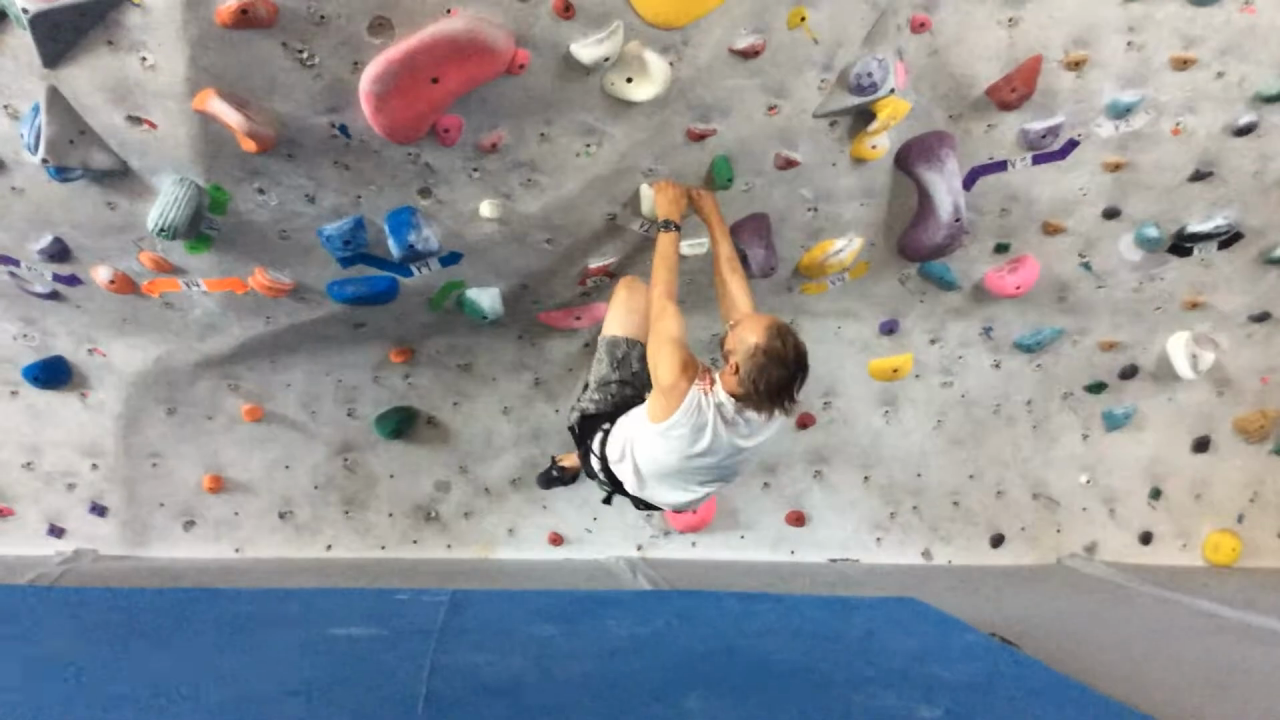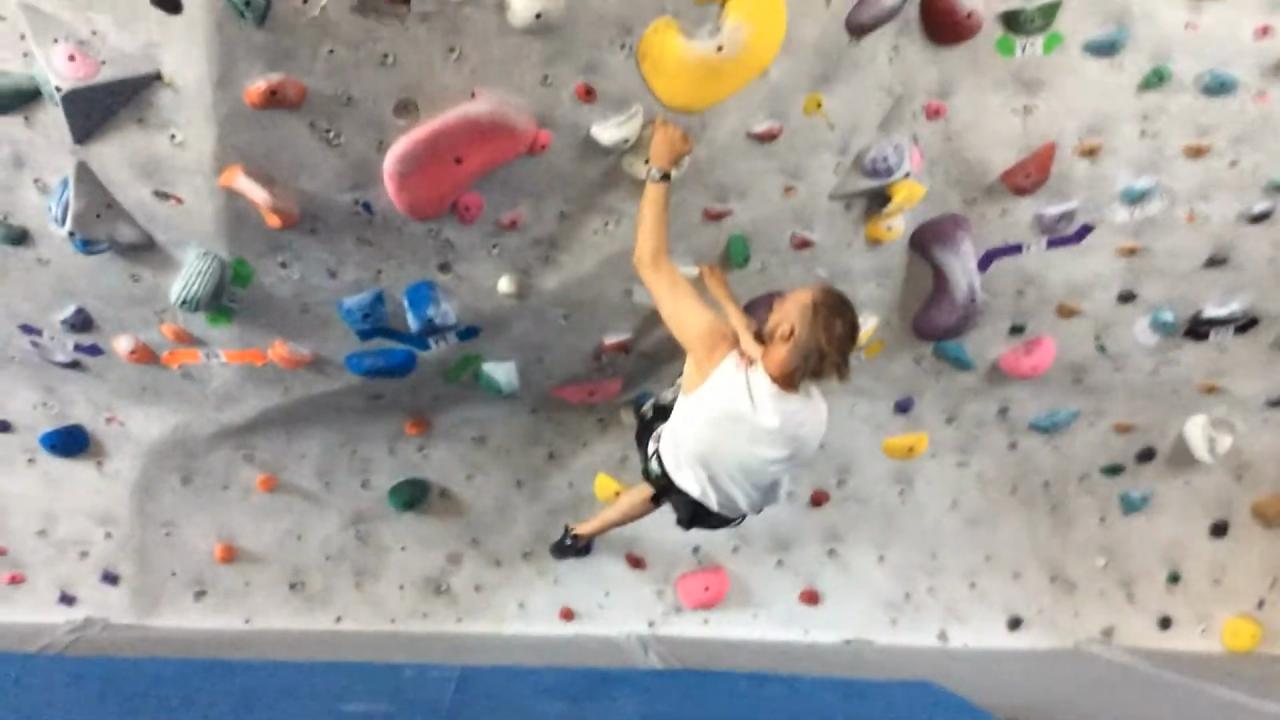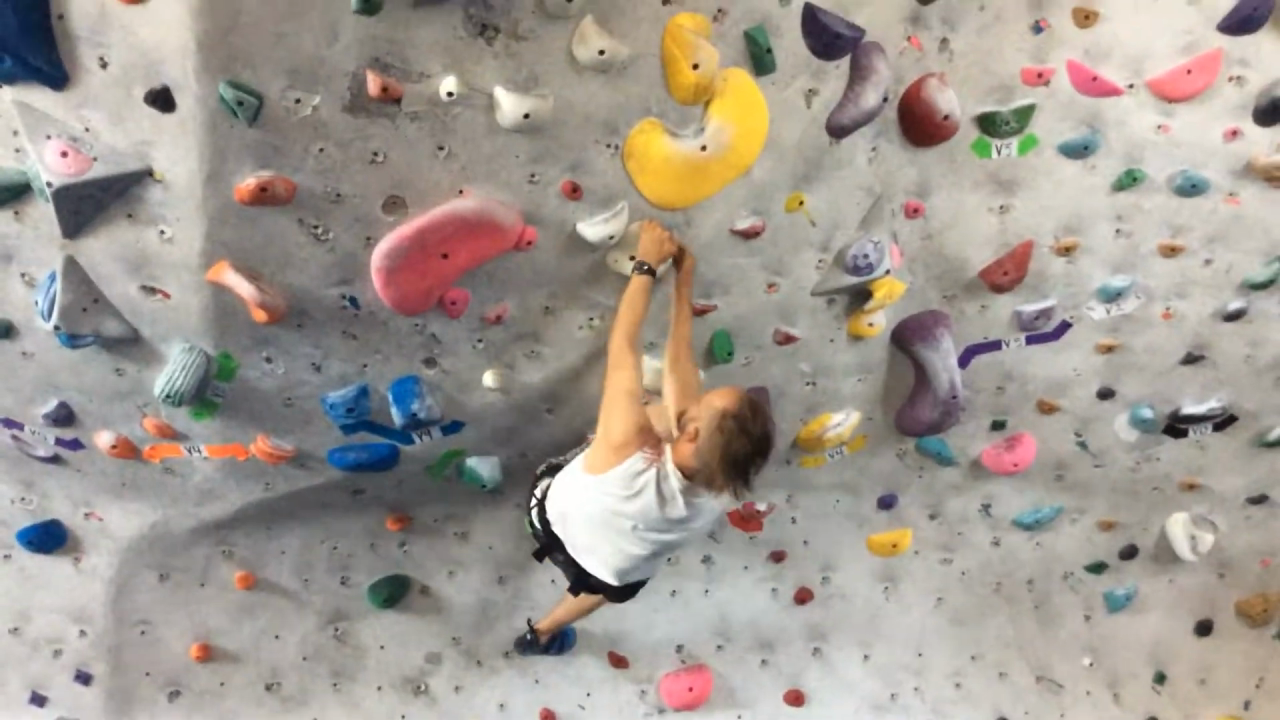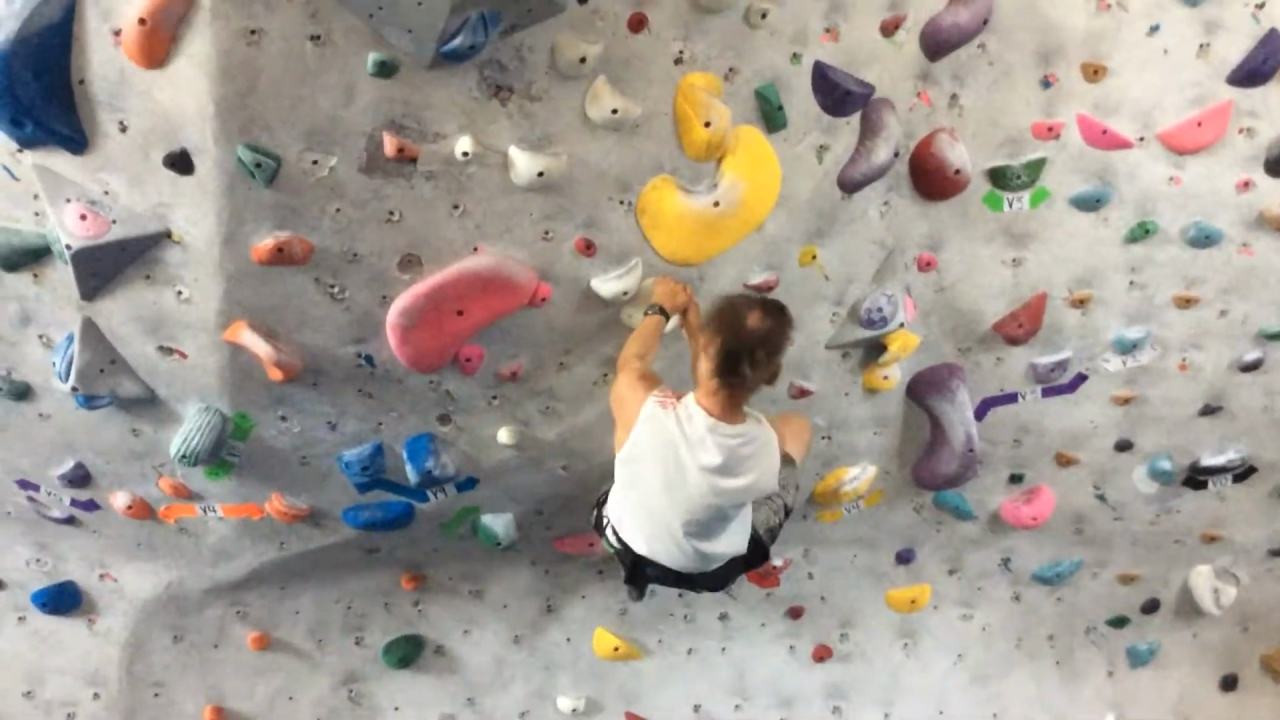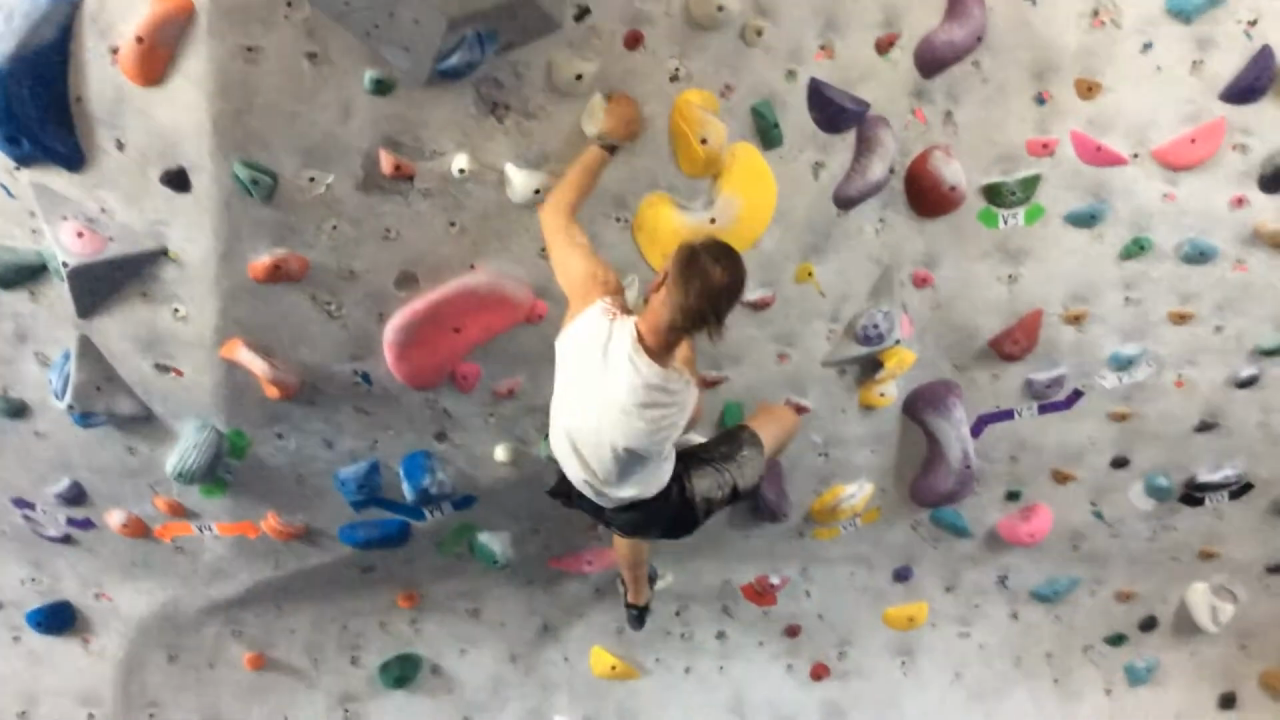
dt=1s
person 1, frame 1
left shoulder: (681, 389)
right shoulder: (773, 409)
left elbow: (663, 301)
right elbow: (738, 303)
left wrist: (670, 220)
right wrist: (715, 221)
left hip: (611, 457)
right ankle: (574, 463)
person 1, frame 2
left shoulder: (718, 355)
right shoulder: (813, 417)
left elbow: (649, 261)
left wrist: (659, 166)
right wrist: (724, 296)
left hip: (669, 464)
right hip: (726, 510)
right ankle: (581, 535)
person 1, frame 3
left shoulder: (626, 447)
right shoulder: (715, 499)
left elbow: (622, 347)
right elbow: (681, 381)
left wrist: (646, 265)
right wrist: (683, 291)
left hip: (553, 514)
right hip: (614, 573)
right ankle: (543, 634)
person 1, frame 4
left shoulder: (638, 400)
right shoulder: (766, 448)
left elbow: (631, 359)
right elbow: (718, 384)
left wrist: (660, 309)
right wrist: (691, 319)
left hip: (631, 548)
right hip: (716, 569)
right knee: (798, 425)
left ankle: (639, 575)
person 1, frame 5
left shoulder: (594, 306)
right shoulder: (678, 400)
left elbow: (554, 210)
left wrist: (608, 139)
left hip: (583, 485)
right hip: (653, 509)
right knee: (783, 417)
left ankle: (636, 596)
right ankle: (752, 485)
